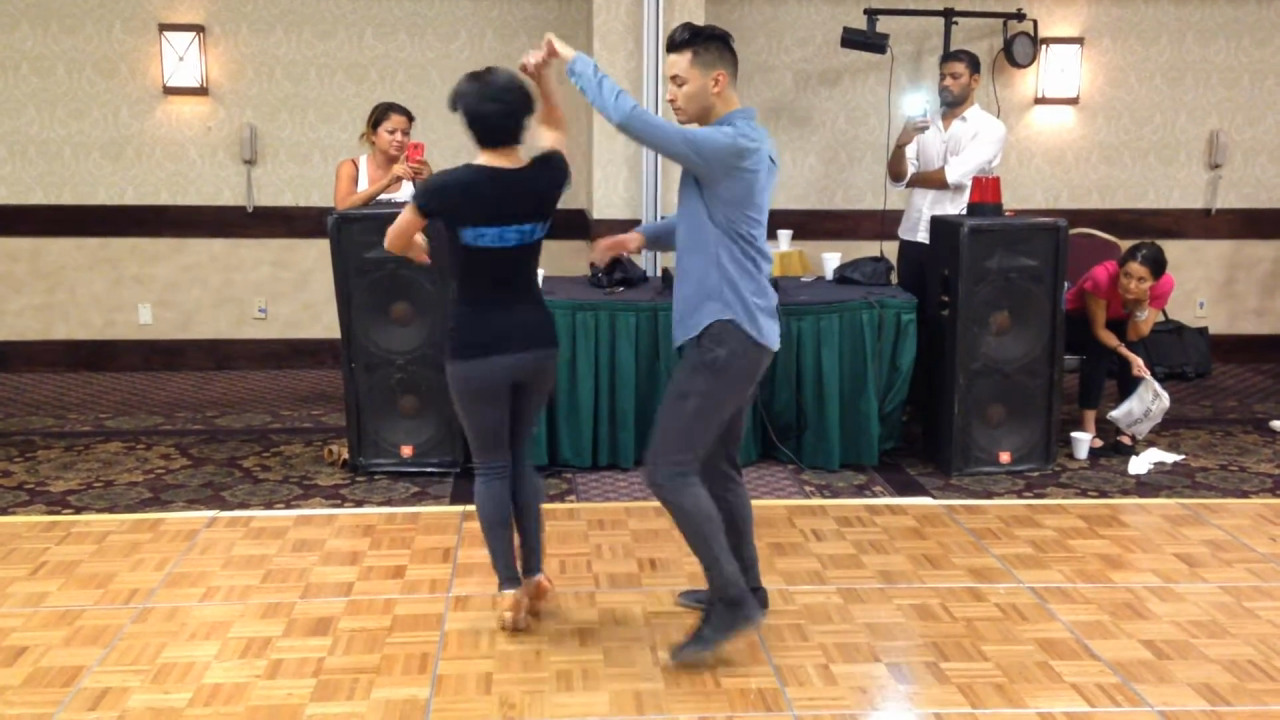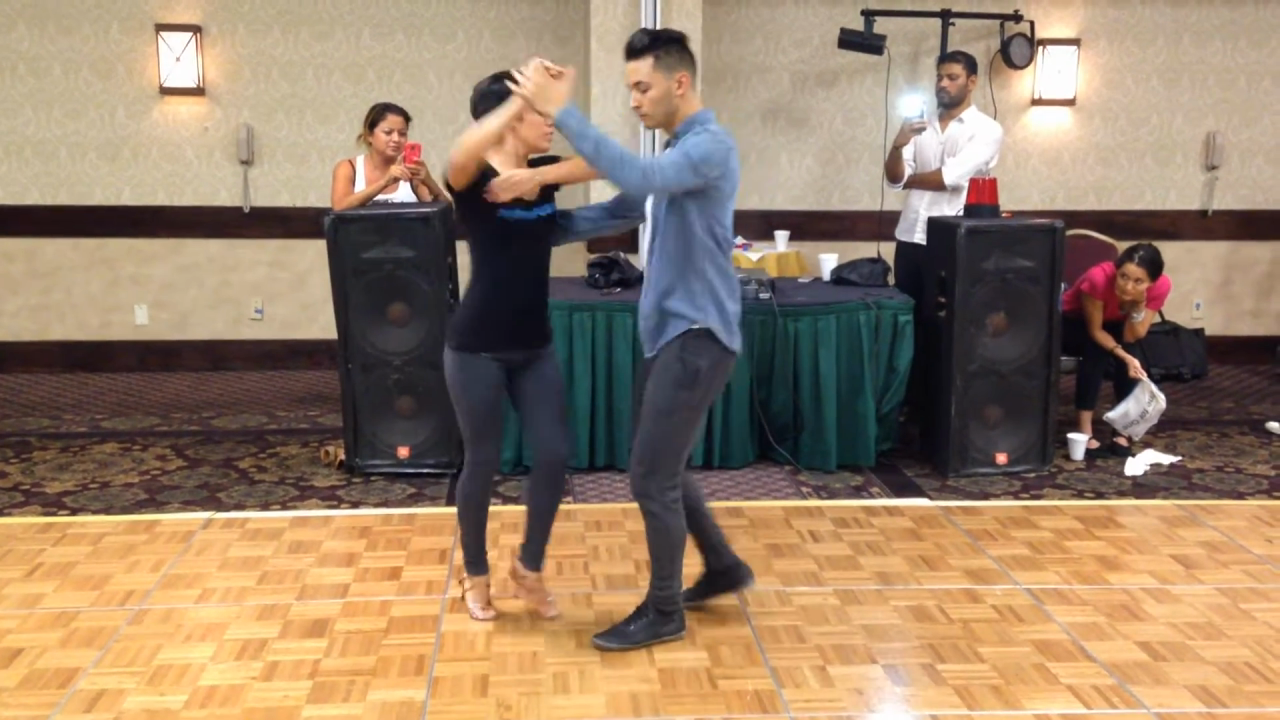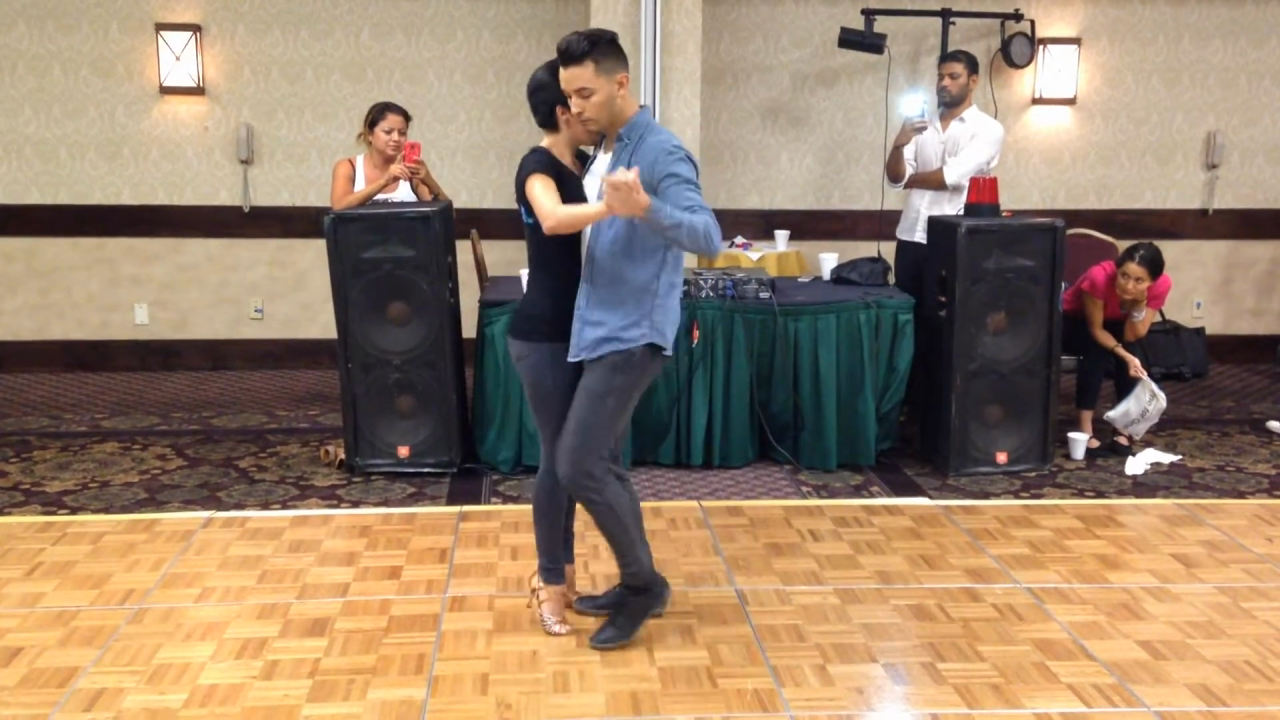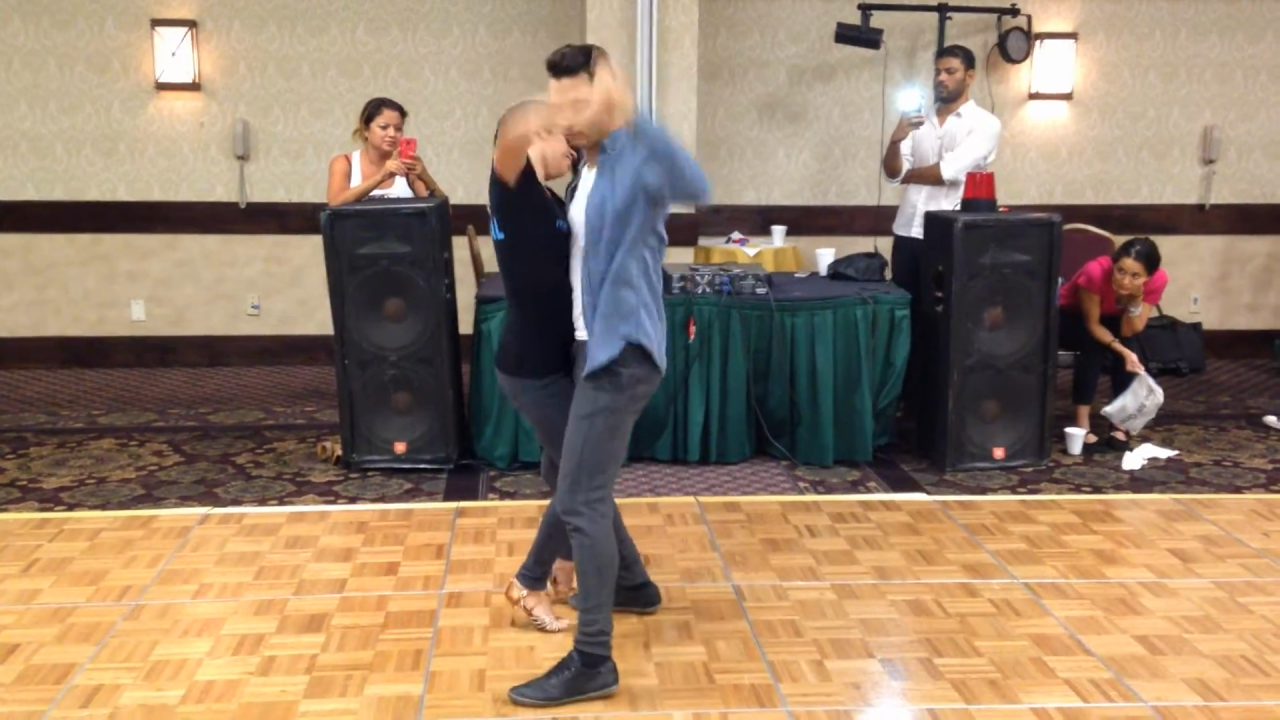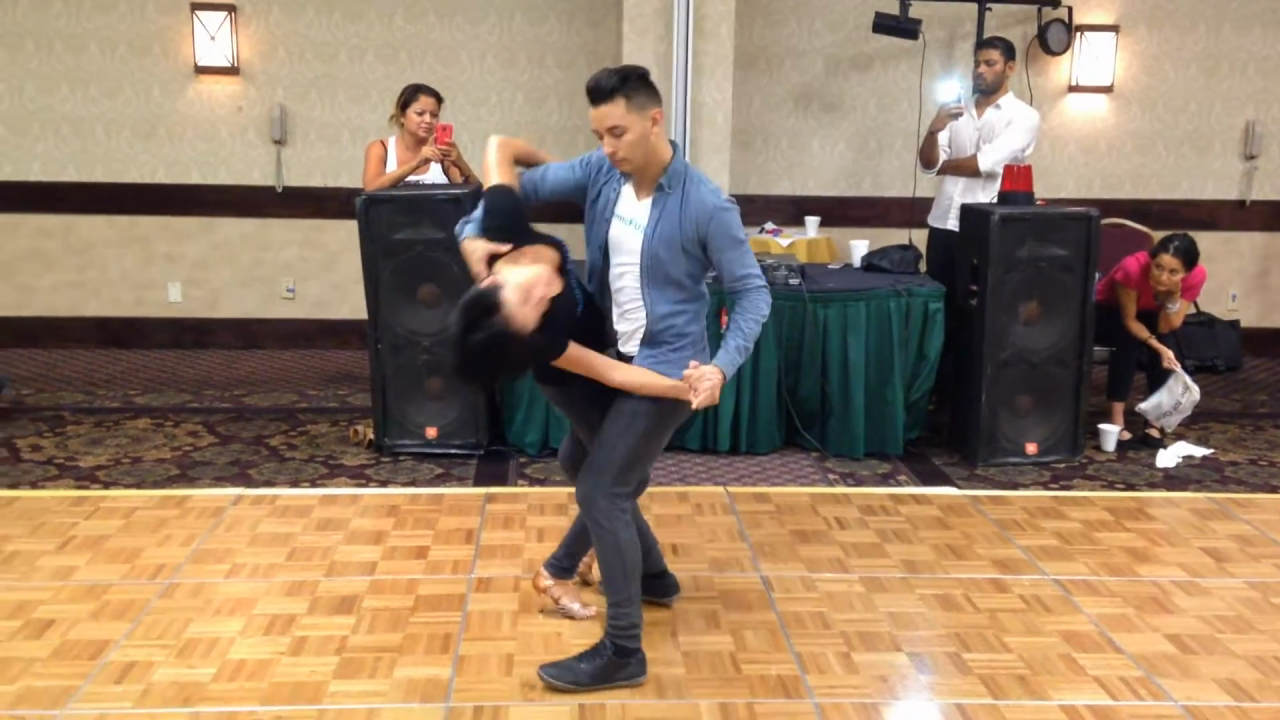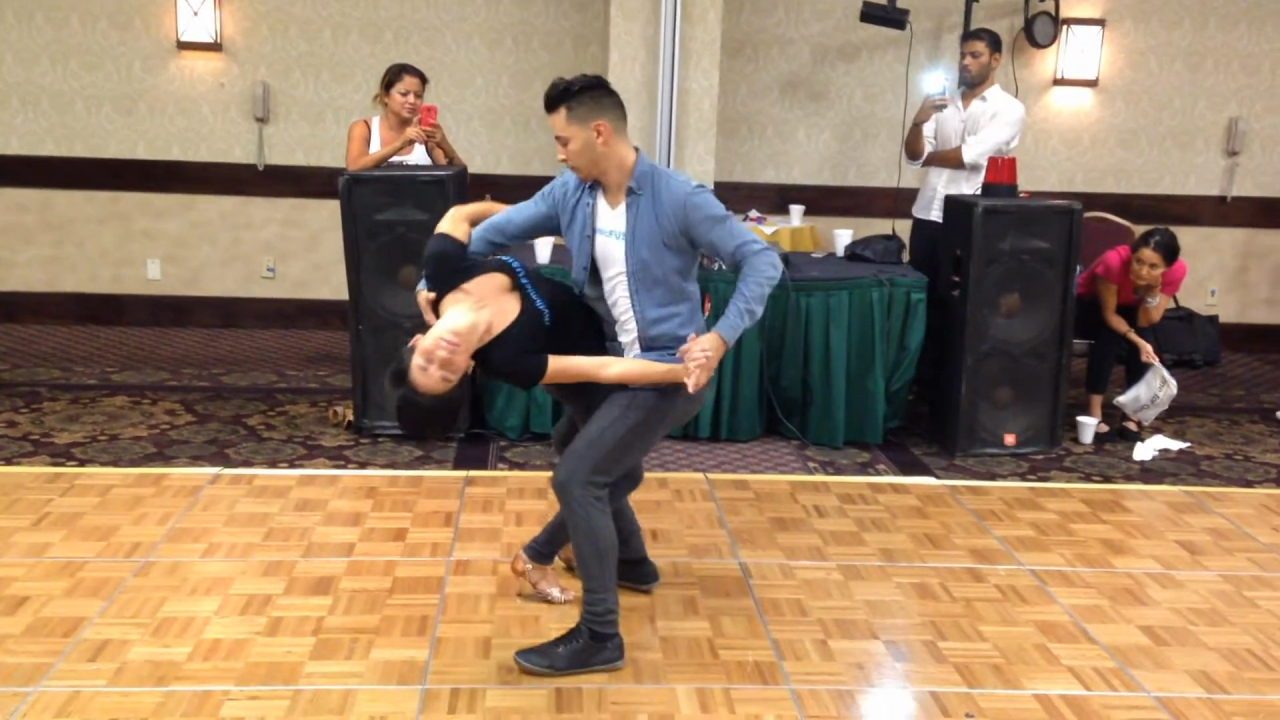
dt=0.5s
person 1, frame 1
left shoulder: (731, 147)
right shoulder: (741, 147)
left elbow: (631, 119)
left wrist: (574, 62)
right wrist: (643, 237)
left hip: (725, 335)
right hip: (735, 334)
left knee: (667, 469)
right knee: (715, 465)
left ankle: (726, 598)
right ankle: (742, 586)
person 1, frame 2
left shoulder: (707, 147)
right shoulder: (677, 153)
left elbow: (637, 175)
right elbow: (618, 210)
left wrist: (561, 114)
left hip: (695, 337)
right hip: (670, 332)
left knee: (651, 476)
right knee: (663, 469)
left ankle: (664, 610)
right ankle: (723, 567)
person 1, frame 3
left shoulder: (663, 154)
right shoulder: (612, 152)
left elbow: (709, 239)
left wrist: (645, 208)
left hip: (631, 336)
right hip: (598, 329)
left knee: (579, 461)
right knee: (597, 463)
left ankle: (640, 581)
right ankle: (639, 582)
person 1, frame 4
left shoulder: (639, 164)
right shoulder: (585, 171)
left elbow: (694, 185)
left wrist: (631, 120)
left hip: (623, 354)
right hip: (596, 350)
left knee: (579, 500)
right knee: (583, 485)
left ankle: (592, 661)
right ankle: (633, 583)
person 1, frame 5
left shoulder: (707, 207)
right shoulder: (599, 173)
left elbow: (752, 294)
right elbow: (525, 184)
left wrist: (721, 366)
right wrist: (474, 232)
left hip: (670, 368)
right hip: (616, 358)
left knee: (601, 490)
right knee: (583, 462)
left ankle: (622, 652)
right ankle: (650, 572)
person 1, frame 6
left shoulder: (680, 199)
right shoulder: (568, 194)
left elbow: (761, 261)
right elbow: (499, 229)
left wrist: (720, 336)
left hip: (670, 369)
right hip: (620, 361)
left knee: (577, 477)
right knee: (597, 464)
left ankle: (599, 637)
right ankle: (625, 554)
person 2, frame 1
left shoulder: (446, 186)
right shoulder: (545, 177)
left elbow: (395, 243)
right elbow: (557, 126)
left wrist: (418, 246)
right wrist: (543, 79)
left hip: (478, 350)
right hip: (536, 343)
left knee: (489, 466)
right knee: (519, 457)
left ankle: (512, 587)
right ankle: (533, 575)
person 2, frame 2
left shoulder: (547, 173)
right shoulder: (469, 176)
right elbow: (464, 153)
left wrist: (536, 176)
right wrist: (521, 98)
left hip: (533, 346)
right hip: (476, 346)
left knee: (554, 455)
right knee: (482, 463)
left ankle: (531, 568)
right ankle: (475, 574)
person 2, frame 3
left shoulder: (582, 166)
right shoulder: (537, 166)
right elbow: (554, 222)
right wrist: (611, 203)
left hip: (573, 332)
right hip: (541, 335)
right knee: (559, 457)
left ankle: (560, 568)
right ankle: (549, 582)
person 2, frame 4
left shoulder: (542, 196)
right shoulder: (512, 182)
right elbow: (515, 130)
left hip: (551, 358)
right hip: (533, 367)
left knee: (565, 467)
left ankle: (564, 565)
right ankle: (531, 583)
person 2, frame 5
left shoulder: (503, 227)
right shoulder: (546, 340)
right elbow: (614, 375)
right wrist: (686, 390)
left hip: (593, 337)
right ankle: (558, 575)
person 2, frame 6
left shoulder: (442, 265)
right shoulder: (506, 359)
left elbow: (461, 214)
right elbow: (604, 369)
right wrist: (680, 372)
right ankle: (535, 560)
person 3, frame 1
left shoulder: (990, 128)
right shoulder: (924, 124)
left elbow: (954, 176)
right elbow: (897, 178)
left wrist: (913, 172)
right wrist: (899, 147)
right hip: (913, 237)
person 3, frame 2
left shoulder: (986, 129)
right shoulder: (921, 125)
left elbow: (951, 177)
right elbow: (894, 178)
left wrist: (909, 179)
right wrist: (897, 146)
right hip: (911, 237)
right ankle: (911, 395)
person 3, frame 3
left shoulder: (988, 128)
right shoulder: (922, 124)
left elbow: (952, 177)
right elbow: (894, 178)
left wrist: (910, 179)
right wrist: (898, 145)
right hip: (911, 237)
right ankle: (910, 395)
person 3, frame 4
left shoulder: (984, 123)
right shoulder: (919, 119)
left elbow: (949, 171)
right elbow: (892, 173)
left wrist: (907, 174)
right wrist: (895, 140)
right hip: (908, 231)
right knee: (905, 313)
right ankle: (908, 391)
person 3, frame 5
left shoulder: (1023, 116)
right shoulder: (958, 111)
left elbow: (986, 163)
right elbow: (928, 164)
left wrist: (943, 166)
right wrist: (933, 131)
right hip: (943, 223)
right ankle: (941, 385)
person 3, frame 6
left shoulder: (1009, 108)
right shoulder: (943, 102)
left elbow: (970, 155)
right elbow: (913, 155)
left wrist: (928, 158)
right wrist: (918, 122)
right hip: (927, 214)
right ankle: (921, 376)
person 4, frame 1
left shoulder: (1164, 285)
right shoulder: (1102, 276)
left elbow: (1135, 336)
right elbow: (1098, 329)
left wrist: (1143, 303)
right wrist: (1128, 356)
left hip: (1118, 324)
right hip: (1076, 322)
left knee: (1134, 348)
right knee: (1100, 348)
right ankle: (1088, 429)
person 4, frame 2
left shoulder: (1161, 286)
right shoulder: (1098, 277)
left elbow: (1131, 337)
right elbow: (1094, 330)
left wrist: (1139, 305)
right wrist: (1125, 357)
left hip: (1114, 325)
right hip: (1073, 324)
left knee: (1130, 348)
right knee: (1097, 349)
left ankle: (1122, 430)
right ankle: (1084, 431)
person 4, frame 3
left shoulder: (1161, 285)
right shoulder: (1099, 277)
left elbow: (1132, 337)
right elbow: (1095, 329)
left wrist: (1139, 303)
right wrist: (1125, 356)
left hip: (1114, 324)
right hip: (1073, 323)
left knee: (1131, 348)
right knee: (1097, 348)
right ankle: (1085, 430)
person 4, frame 4
left shoulder: (1158, 280)
right shoulder: (1095, 272)
left elbow: (1129, 332)
right elbow: (1092, 324)
left wrist: (1136, 299)
right wrist: (1122, 351)
left hip: (1111, 320)
right hip: (1070, 318)
left knee: (1127, 343)
right knee: (1094, 344)
right ankle: (1082, 426)
person 4, frame 5
left shoulder: (1196, 276)
right shoulder: (1132, 267)
left elbow: (1166, 328)
right elbow: (1129, 320)
left wrist: (1174, 295)
right wrist: (1158, 347)
left hip: (1149, 316)
right hip: (1107, 314)
left knee: (1164, 340)
right knee: (1130, 341)
left ankle: (1154, 422)
right ankle: (1116, 422)
person 4, frame 6
left shoulder: (1177, 271)
right shoulder: (1114, 261)
left elbow: (1145, 322)
right elbow: (1108, 314)
left wrist: (1154, 289)
right wrist: (1137, 341)
left hip: (1129, 309)
right hip: (1088, 307)
left knee: (1143, 334)
right knee: (1109, 334)
left ankle: (1132, 415)
right ankle: (1094, 414)
